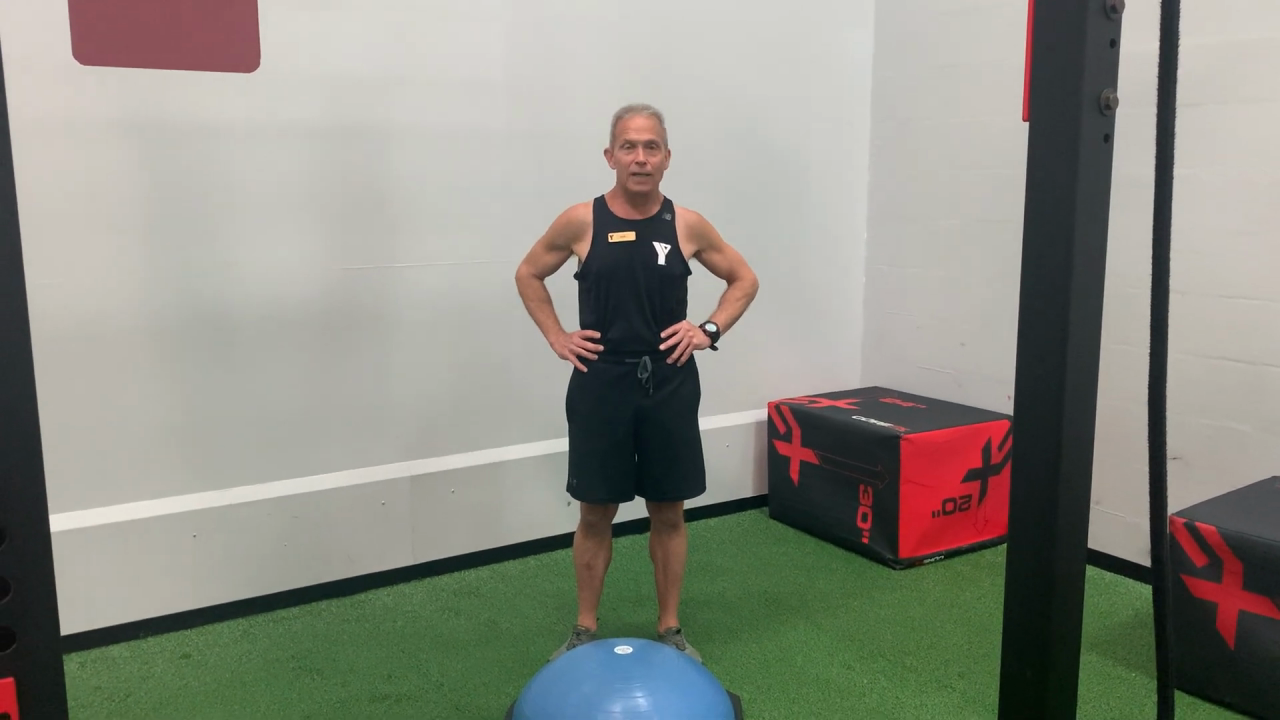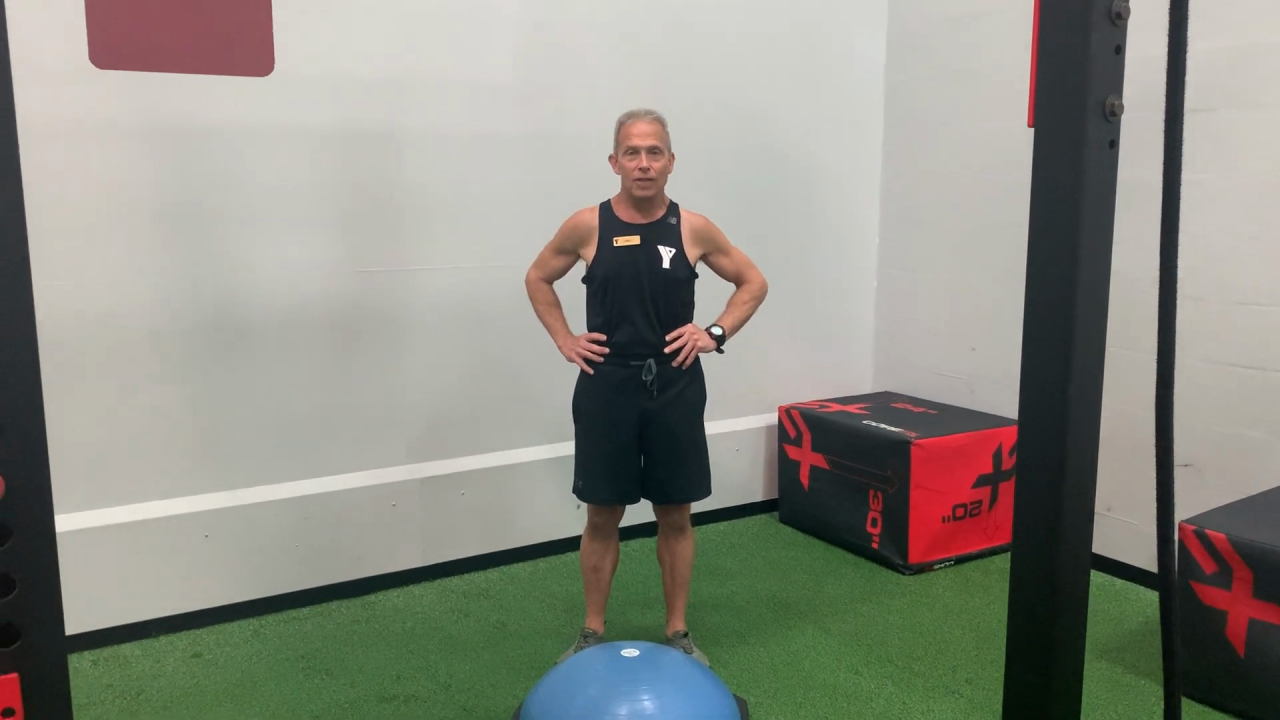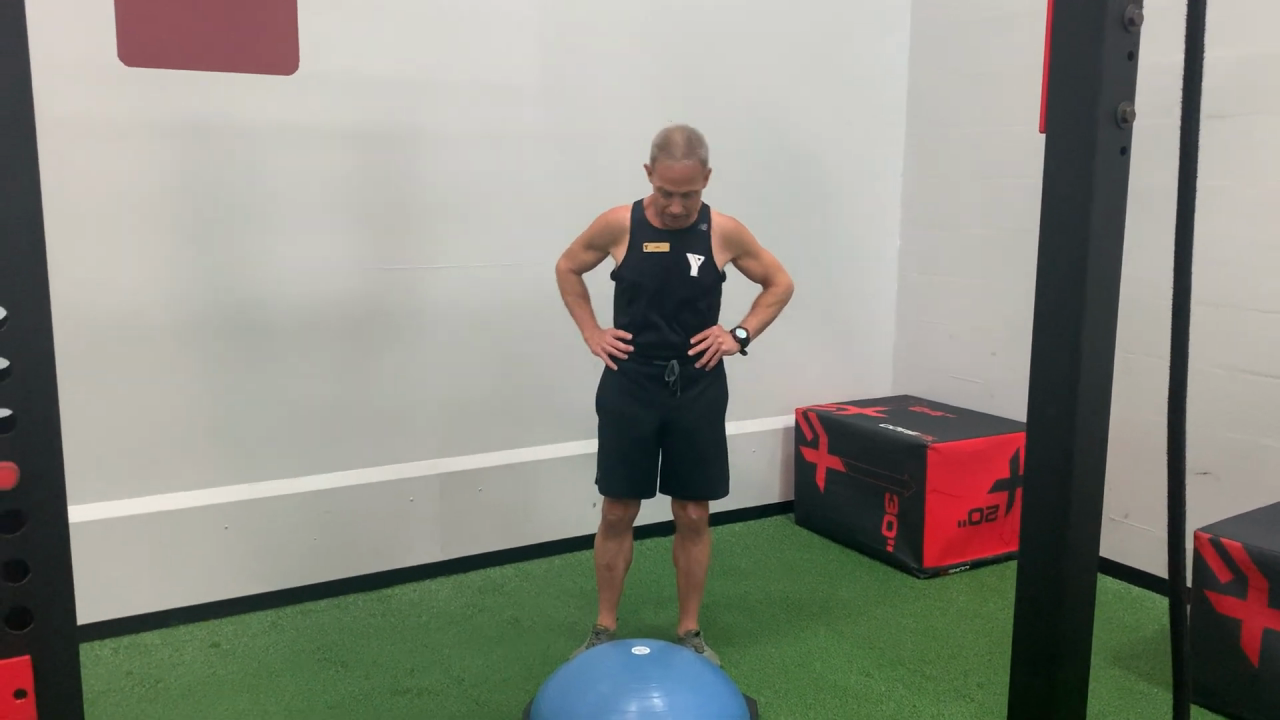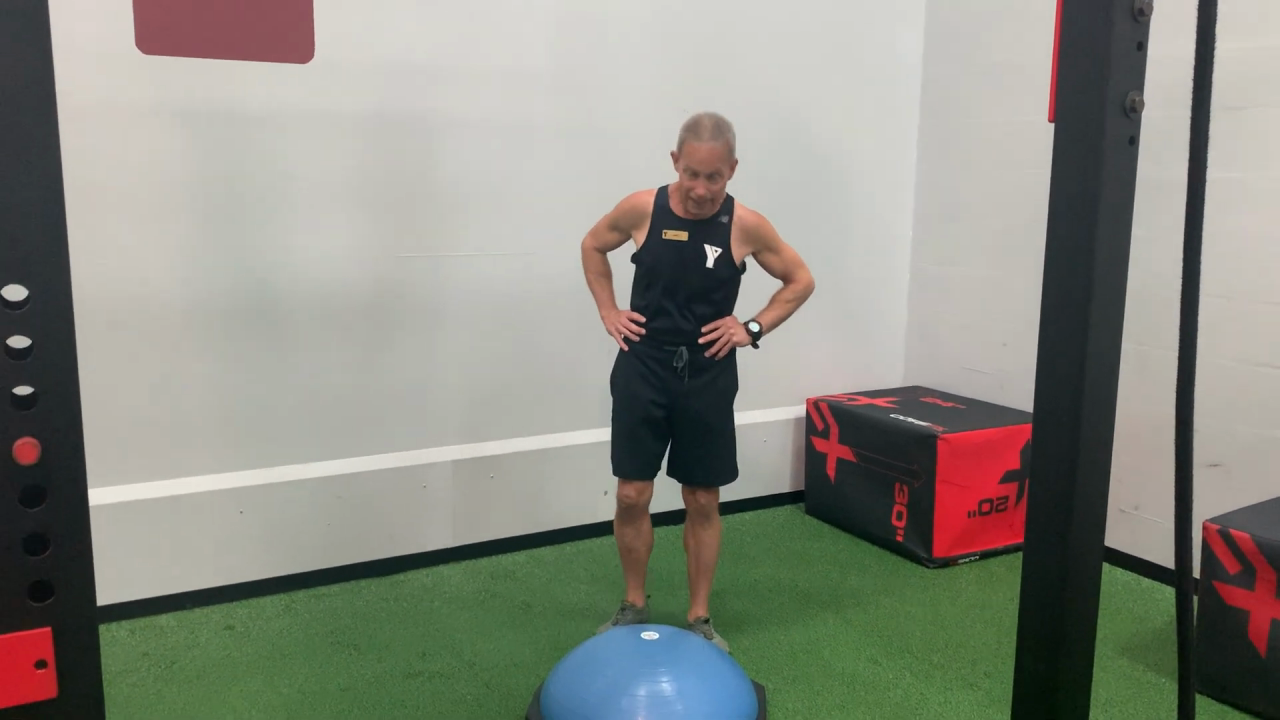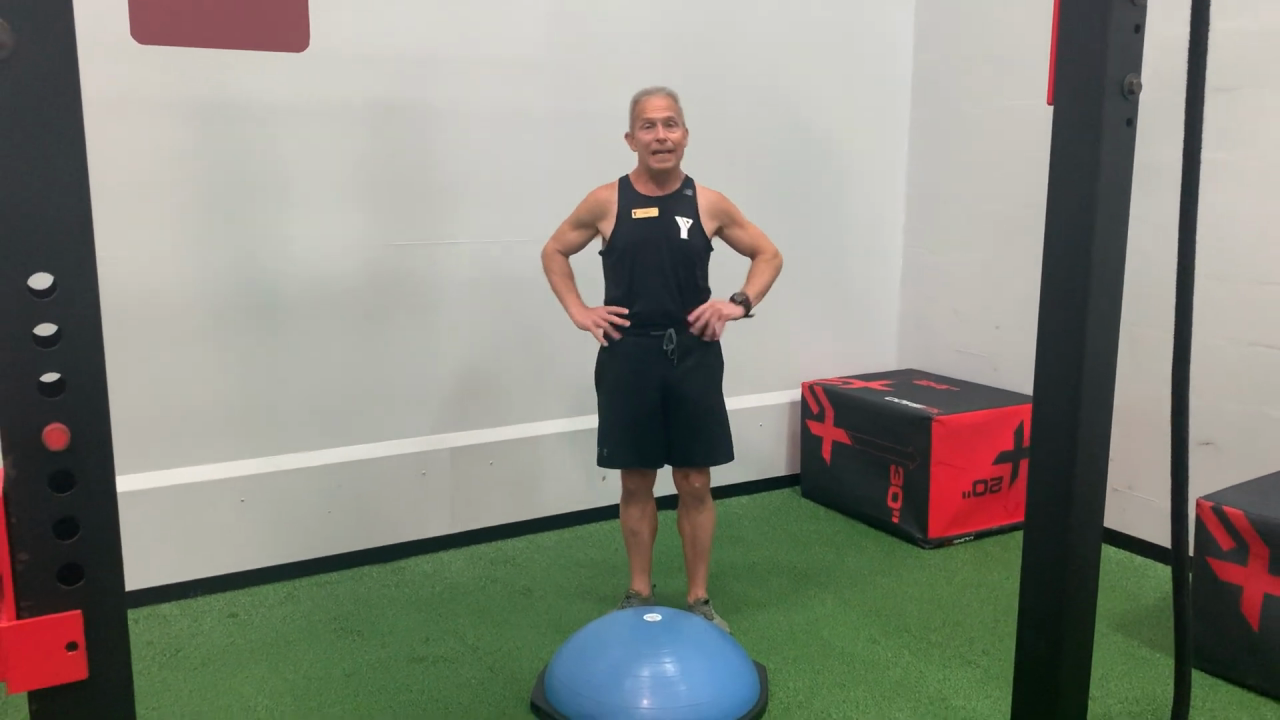
dt=0.4s
person 1, frame 1
left shoulder: (687, 225)
right shoulder: (580, 221)
left elbow: (744, 279)
right elbow: (528, 274)
left wrist: (709, 330)
right wrist: (557, 337)
left hip: (670, 385)
right hip: (600, 385)
left knee: (669, 513)
right knee: (596, 513)
left ankle: (670, 628)
right ankle: (585, 629)
person 1, frame 2
left shoulder: (693, 228)
right shoulder: (586, 226)
left elbow: (753, 282)
right elbow: (538, 278)
left wrist: (716, 333)
right wrist: (564, 339)
left hip: (675, 387)
right hip: (607, 387)
left knee: (675, 516)
right knee: (602, 516)
left ankle: (677, 632)
right ankle: (593, 631)
person 1, frame 3
left shoulder: (724, 231)
right shoulder: (618, 224)
left elbow: (779, 283)
right elbow: (567, 268)
left wrist: (740, 336)
right wrist: (591, 333)
left hip: (698, 387)
right hip: (630, 384)
left knee: (693, 516)
right knee: (617, 512)
left ankle: (690, 632)
right ankle: (604, 628)
person 1, frame 4
left shoulder: (746, 225)
right shoulder: (640, 208)
left elbow: (800, 280)
right elbow: (592, 246)
left wrist: (753, 329)
right wrist: (608, 313)
left hip: (708, 374)
right hip: (642, 367)
left knee: (703, 500)
right knee: (631, 495)
left ankle: (699, 618)
right ankle: (633, 604)
person 1, frame 5
left shoulder: (709, 203)
right shoulder: (606, 201)
left elbow: (767, 254)
right elbow: (554, 252)
left wrist: (740, 302)
right wrist: (578, 310)
left hip: (694, 355)
right hip: (628, 355)
left knee: (695, 483)
right knee: (636, 481)
left ankle: (699, 598)
right ankle: (639, 592)
